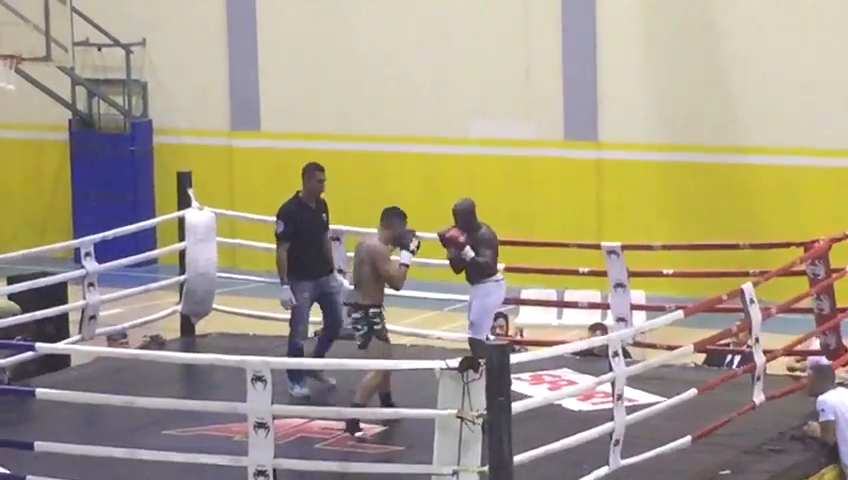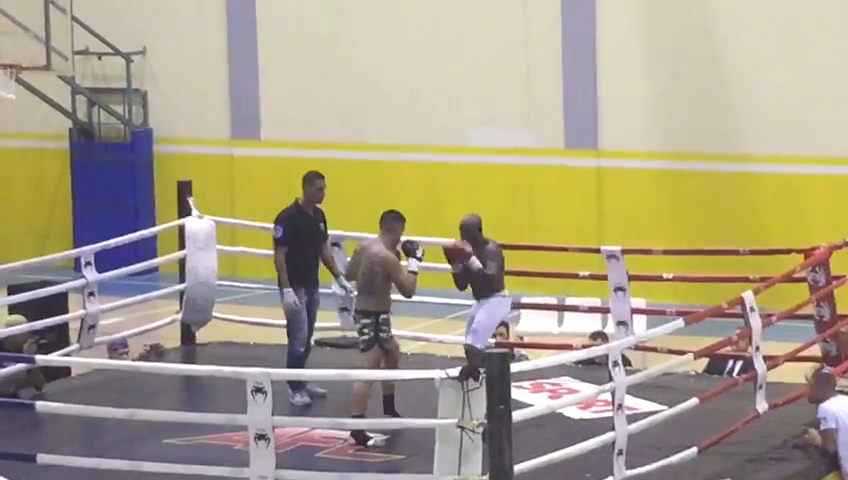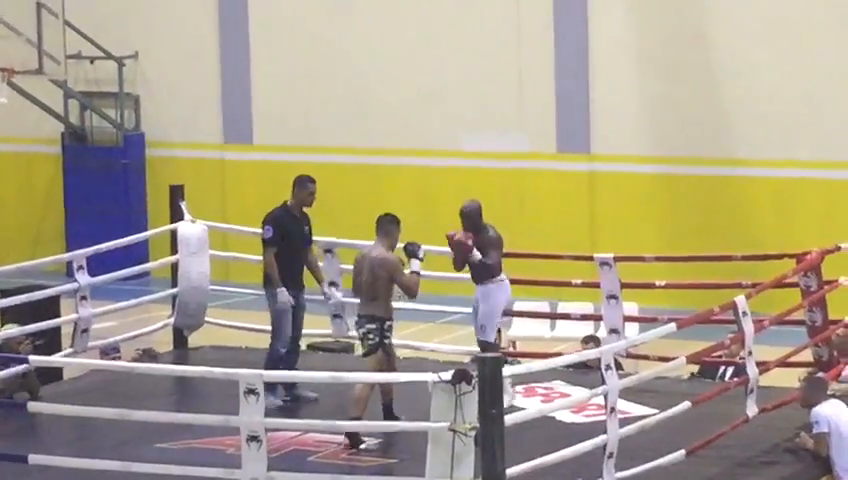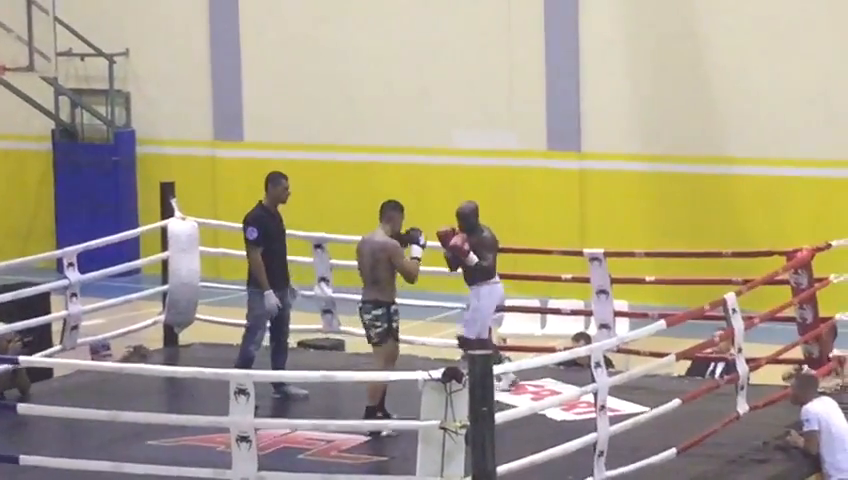
dt=0.3s
person 1, frame 1
left shoulder: (369, 243)
right shoulder: (377, 249)
right elbow: (396, 283)
left wrist: (398, 248)
right wrist: (407, 253)
left hip: (365, 309)
right hip: (365, 312)
left knee: (383, 360)
right knee: (379, 367)
left ankle: (387, 404)
right ankle: (353, 418)
person 1, frame 2
left shoulder: (364, 247)
right shoulder: (386, 257)
left elbow: (349, 274)
right elbow: (408, 291)
right wrist: (414, 260)
left hip: (365, 313)
right hip: (374, 318)
left knee: (393, 355)
left ankle: (390, 411)
right ankle: (357, 429)
person 1, frame 3
left shoulder: (363, 256)
right shoulder: (389, 260)
right elbow: (412, 291)
right wrist: (415, 261)
left hip: (365, 319)
right hip: (378, 323)
left knee: (389, 364)
left ankle: (389, 414)
right ankle: (352, 433)
person 1, frame 4
left shoulder: (364, 242)
right shoulder: (390, 244)
right elbow: (411, 276)
right wrist: (417, 247)
left hip: (367, 306)
right hip: (382, 308)
left knee: (387, 360)
right knee: (383, 366)
left ankle: (380, 410)
right ankle: (370, 419)
person 2, frame 1
left shoulder: (322, 206)
right shoulder: (289, 211)
right elbow: (281, 250)
left wrist: (333, 272)
right wrist: (284, 285)
left hip: (324, 277)
right hip: (301, 280)
left knee: (335, 324)
right knee: (300, 332)
left ankle: (315, 367)
right ankle: (296, 380)
person 2, frame 2
left shoulder: (319, 215)
right shoulder: (288, 217)
right elbow: (279, 255)
left wrist: (339, 277)
right wrist: (286, 290)
left hip: (312, 286)
right hip: (295, 287)
left knee: (306, 338)
right knee: (298, 338)
left ankle: (301, 382)
right ankle: (295, 388)
person 2, frame 3
left shoulder: (304, 218)
right shoulder: (276, 218)
right elbow: (269, 256)
left wrist: (322, 283)
right wrist: (280, 289)
left hip: (297, 288)
right hip: (279, 289)
left knee: (294, 340)
right knee: (281, 340)
left ankle: (290, 387)
right ankle: (268, 390)
person 2, frame 4
left shoulder: (276, 215)
right shoulder: (256, 218)
right elbow: (254, 257)
left wrist: (288, 283)
right wrist: (267, 292)
left hip: (281, 288)
right hip: (262, 291)
left knee: (281, 339)
right knee: (253, 341)
left ankle: (280, 385)
person 3, frame 1
left shoulder: (484, 234)
right shoulder: (466, 233)
left elbow: (486, 267)
right elbow: (457, 268)
left wrist: (465, 249)
right wrist: (450, 247)
left hip: (489, 287)
right hip: (480, 287)
left knee: (475, 339)
right knee: (477, 336)
person 3, frame 2
left shoulder: (491, 250)
right shoulder: (470, 251)
left elbow: (492, 279)
right elbow: (461, 285)
left wrist: (470, 260)
right wrist: (454, 263)
left hip: (496, 301)
right hip: (482, 302)
left knee: (472, 347)
right knee: (471, 345)
person 3, frame 3
left shoulder: (491, 236)
right shoulder: (468, 234)
left elbow: (493, 267)
right elbow: (458, 267)
left wrist: (471, 251)
right wrist: (456, 248)
left hip: (494, 287)
right hip: (482, 287)
left knee: (486, 340)
right knee: (485, 339)
left ankle: (504, 389)
right ankle: (500, 385)
person 3, frame 4
left shoulder: (485, 237)
right shoulder: (465, 235)
left elbow: (487, 270)
right elbow: (453, 266)
left wrist: (467, 255)
right wrist: (447, 246)
left hip: (487, 290)
right hip: (479, 289)
left knee: (466, 339)
right knee: (481, 340)
right ankle: (505, 376)
